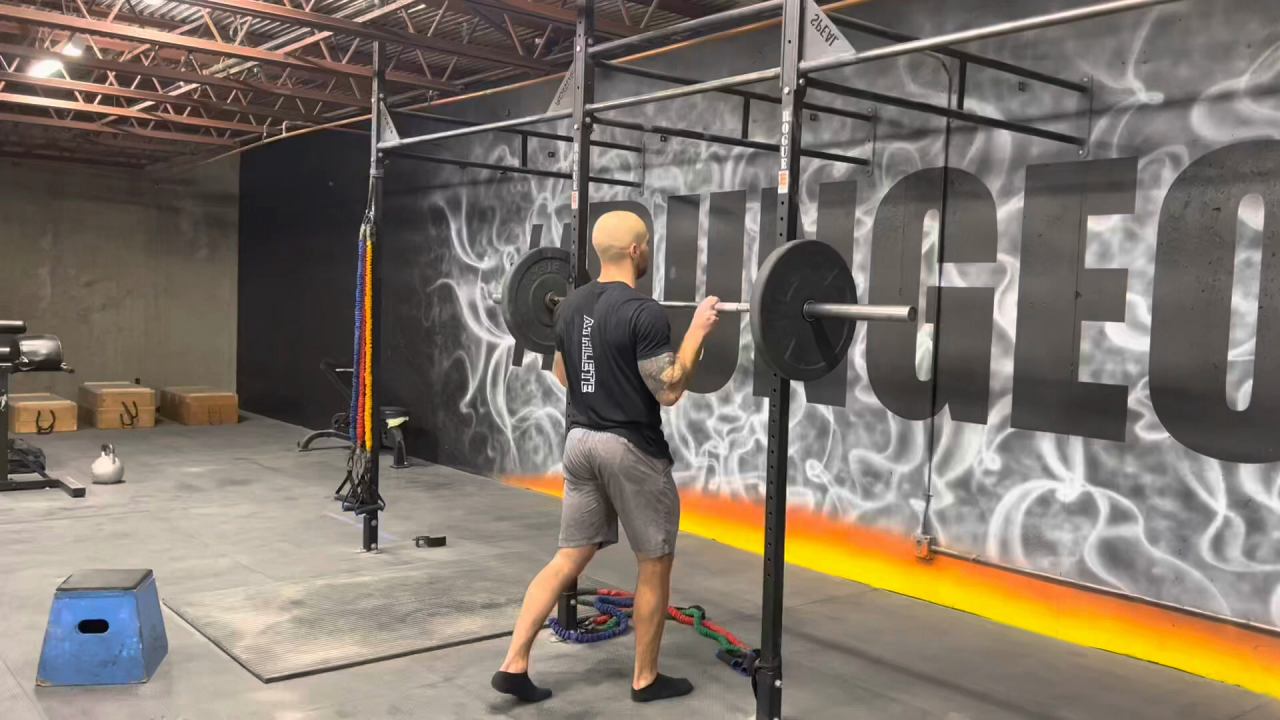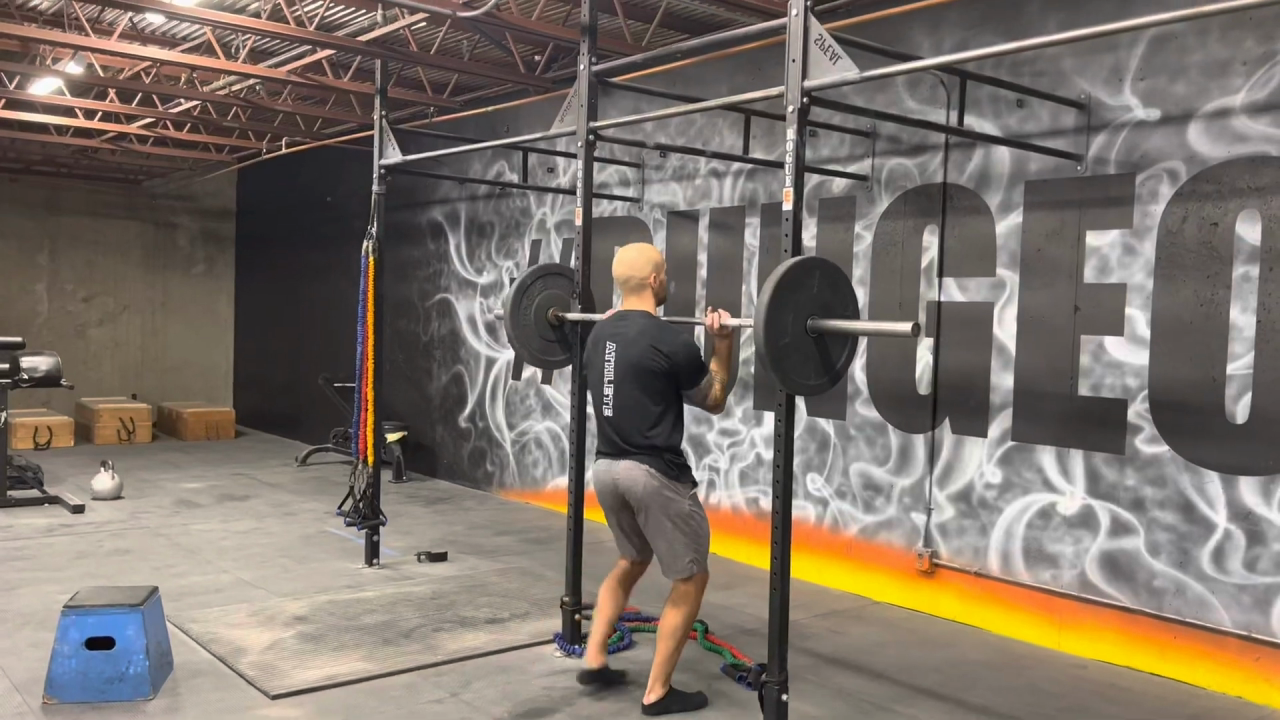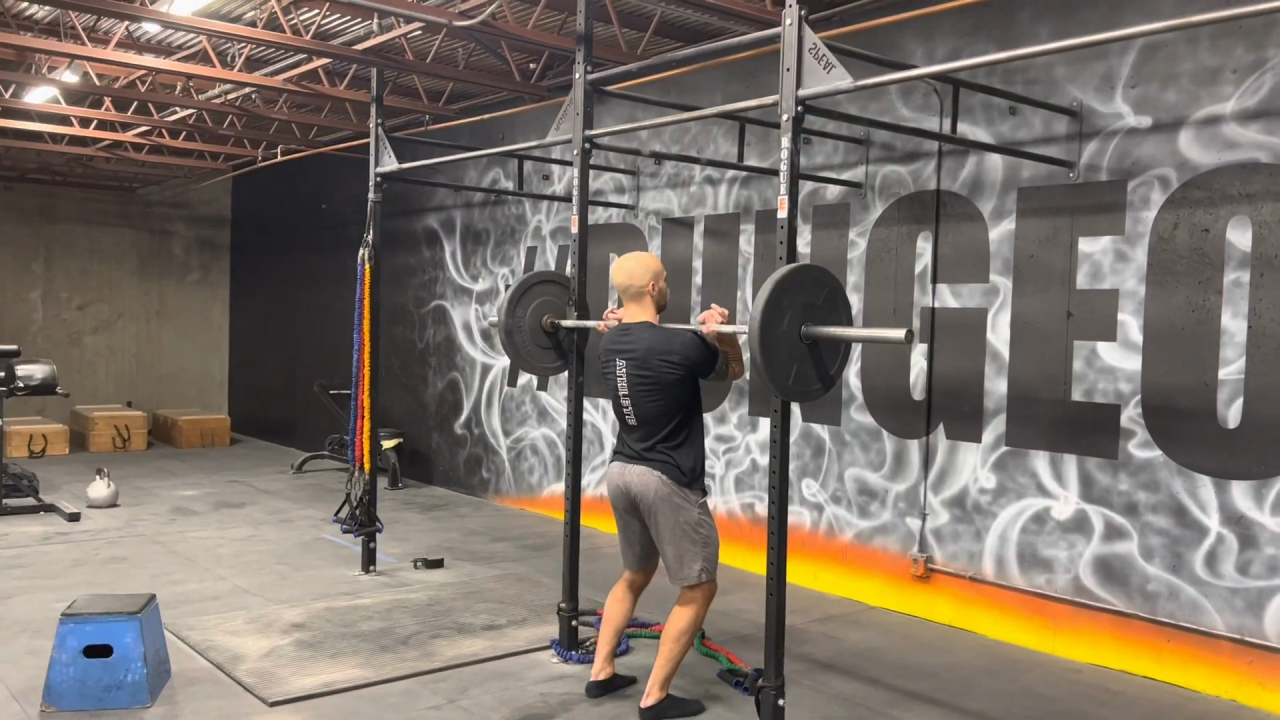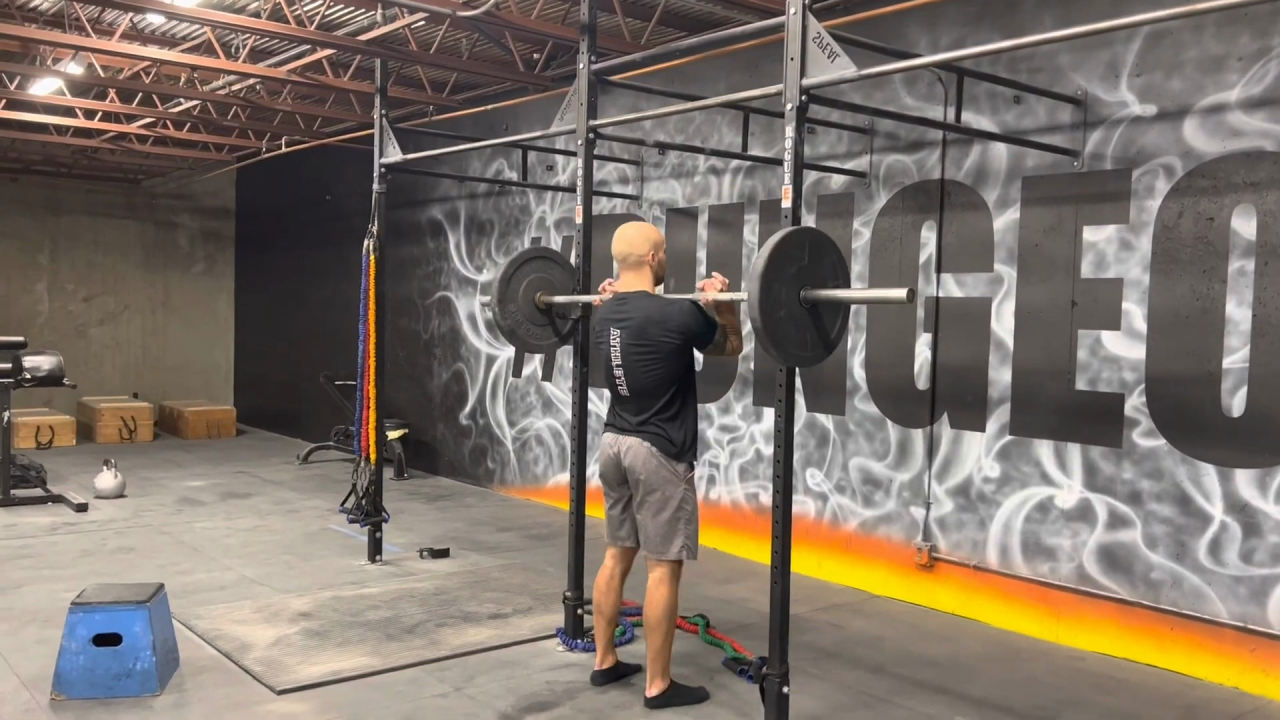
dt=0.7s
person 1, frame 1
left shoulder: (571, 304)
right shoulder: (643, 313)
right elbow: (668, 390)
right wrist: (698, 330)
left hip: (581, 441)
right hip: (632, 450)
left knee: (569, 557)
right knee: (655, 563)
left ankle: (514, 665)
right ankle: (645, 679)
person 1, frame 2
left shoulder: (598, 332)
right shoulder: (670, 341)
right elbow: (714, 402)
right wrist: (722, 346)
left hip: (606, 468)
right hip: (654, 474)
left knee: (633, 562)
right knee: (690, 580)
left ankle: (594, 658)
person 1, frame 3
left shoulder: (610, 343)
right shoulder: (680, 345)
right elbow: (734, 370)
right wrist: (720, 333)
left hip: (621, 472)
right hip: (667, 481)
left knee: (635, 575)
right knee: (698, 589)
left ankle: (601, 672)
person 1, frame 4
left shoulder: (605, 313)
right shoulder: (676, 314)
right elbow: (731, 346)
right wrist: (720, 303)
left hip: (614, 443)
right hip: (659, 453)
left knee: (617, 556)
right knee: (664, 567)
left ankle: (605, 662)
right ankle: (658, 685)
